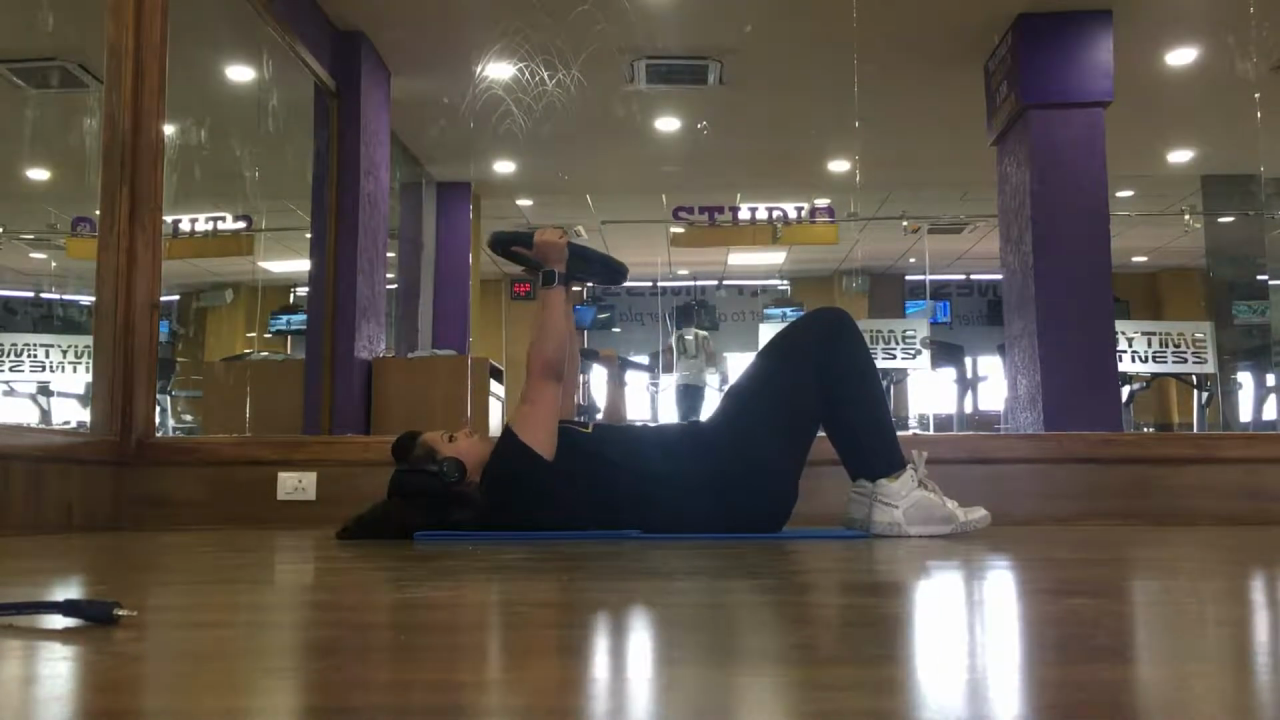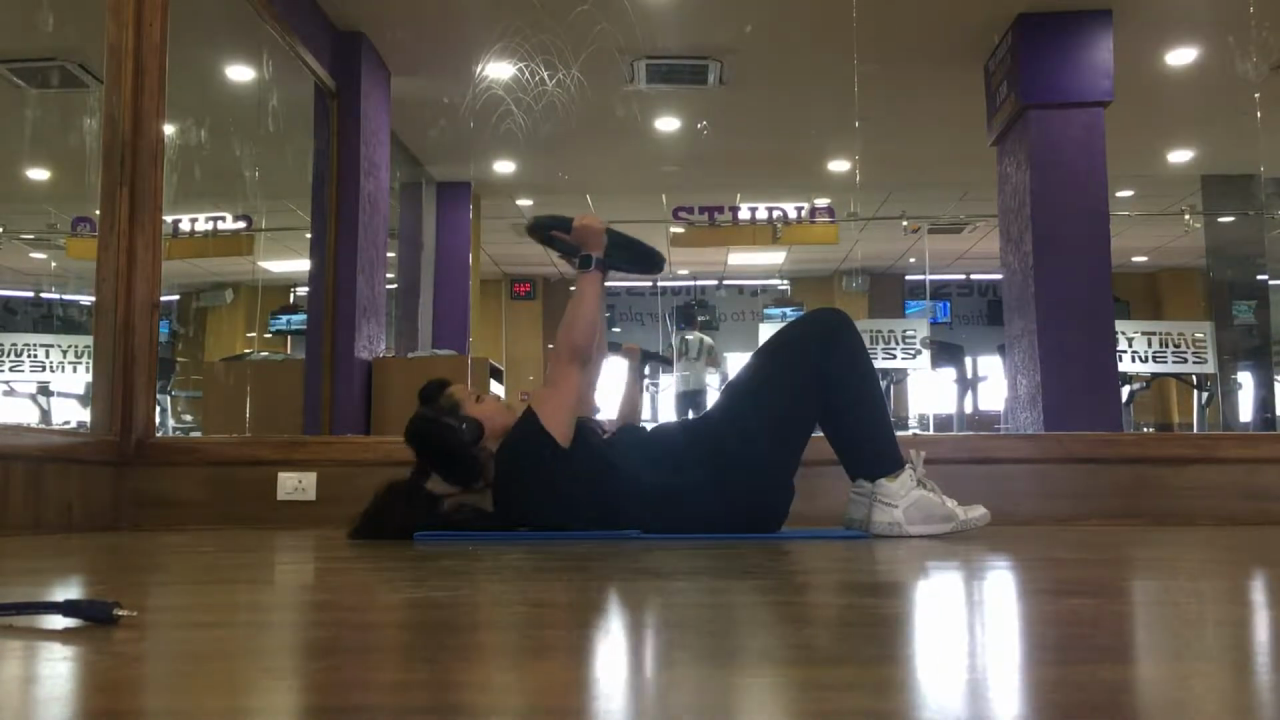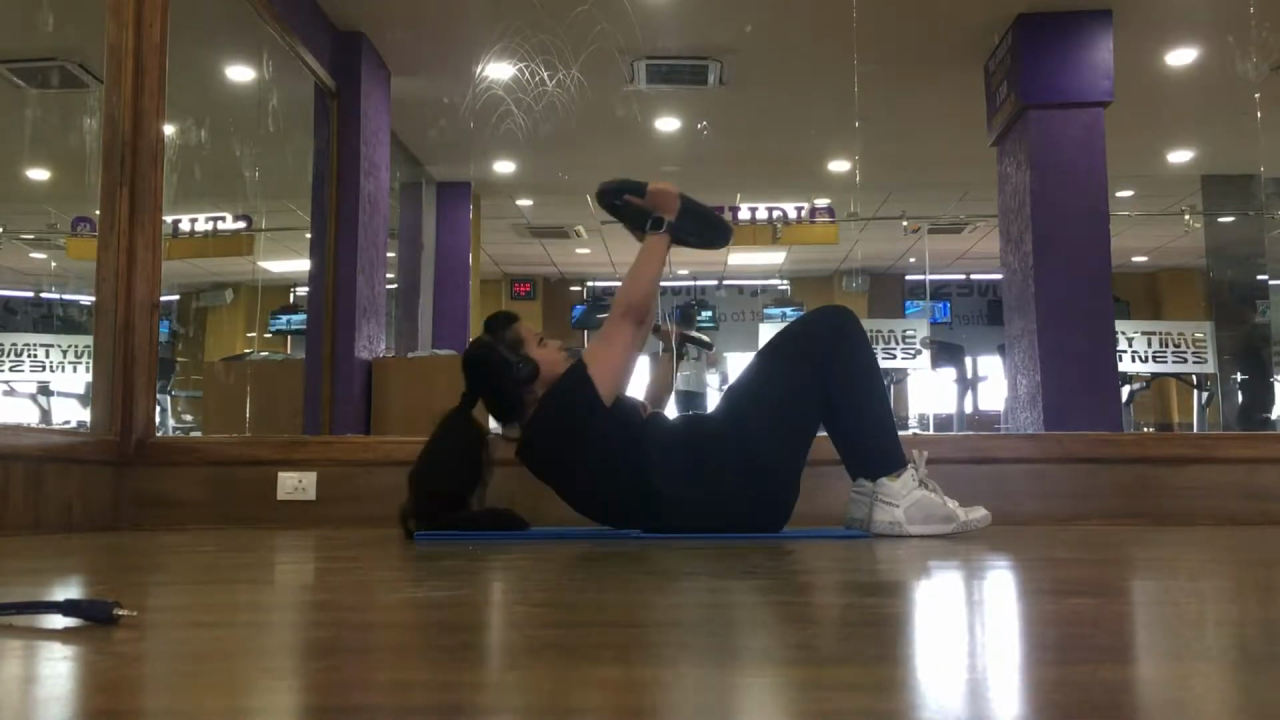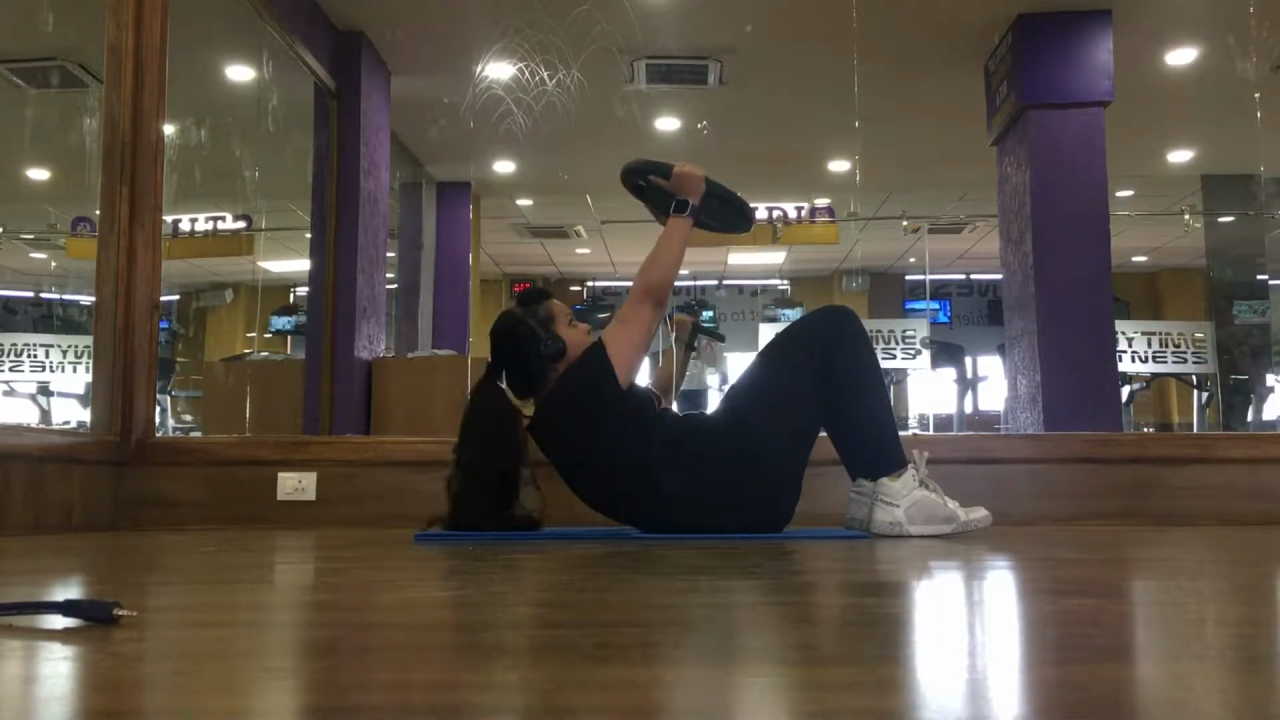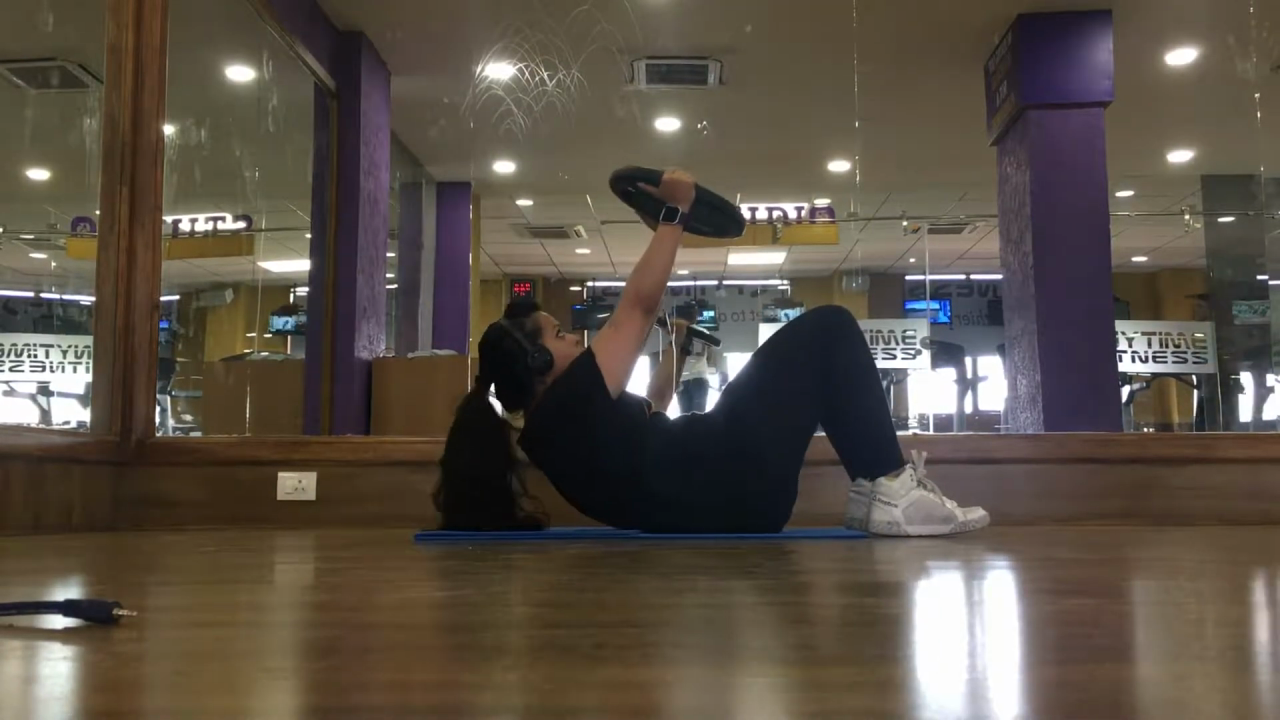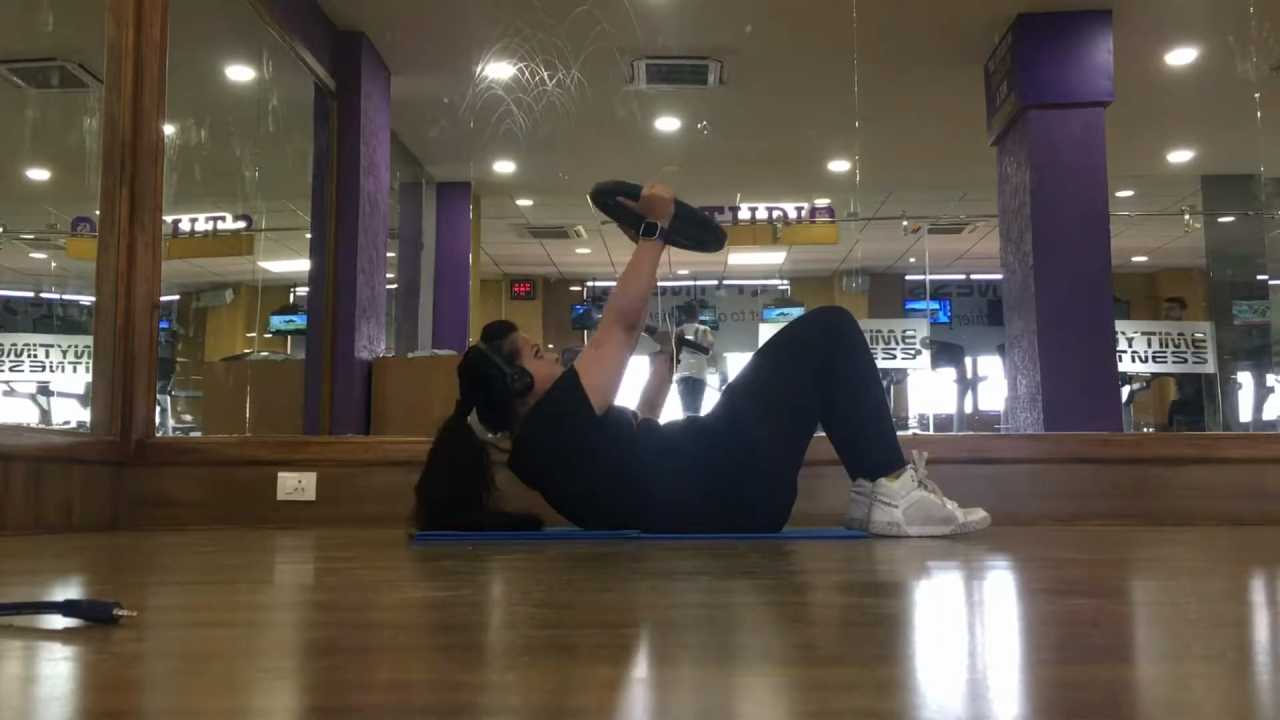
dt=0.3s
person 1, frame 1
left shoulder: (507, 490)
right shoulder: (512, 482)
left elbow: (559, 403)
right elbow: (545, 377)
left wrist: (575, 314)
right wrist: (554, 275)
left hip: (711, 475)
right hip: (728, 488)
left knee: (818, 342)
right knee: (827, 331)
left ankle: (879, 488)
right ankle: (892, 494)
person 1, frame 2
left shoulder: (515, 482)
right shoulder: (522, 463)
right elbow: (572, 359)
left wrist: (634, 374)
right wrist: (590, 262)
left hip: (711, 491)
right hip: (724, 490)
left knee: (816, 349)
right knee: (825, 332)
left ankle: (879, 487)
right ankle: (889, 492)
person 1, frame 3
left shoulder: (548, 430)
right shoulder: (562, 409)
right elbow: (630, 317)
left wrist: (669, 361)
right wrist: (661, 225)
left hip: (707, 500)
right hip: (729, 492)
left knee: (820, 348)
right knee: (832, 328)
left ankle: (876, 490)
right ankle: (892, 491)
person 1, frame 4
left shoulder: (562, 414)
right shoulder: (579, 392)
right elbow: (647, 299)
left wrist: (680, 349)
right wrist: (684, 207)
left hip: (707, 501)
right hip: (732, 492)
left knee: (825, 351)
right knee: (833, 329)
left ankle: (877, 489)
right ankle: (891, 491)
person 1, frame 5
left shoulder: (551, 425)
right shoulder: (567, 402)
right elbow: (637, 307)
left wrist: (674, 352)
right wrist: (674, 213)
left hip: (711, 499)
right hip: (731, 490)
left knee: (822, 345)
right knee: (829, 328)
left ankle: (876, 490)
right ankle: (891, 491)
person 1, frame 6
left shoulder: (541, 442)
right shoulder: (553, 421)
right elbow: (619, 325)
left wrist: (665, 360)
right wrist: (655, 228)
left hip: (714, 497)
right hip: (730, 491)
left knee: (820, 352)
right knee: (829, 329)
left ankle: (876, 490)
right ankle: (891, 491)
